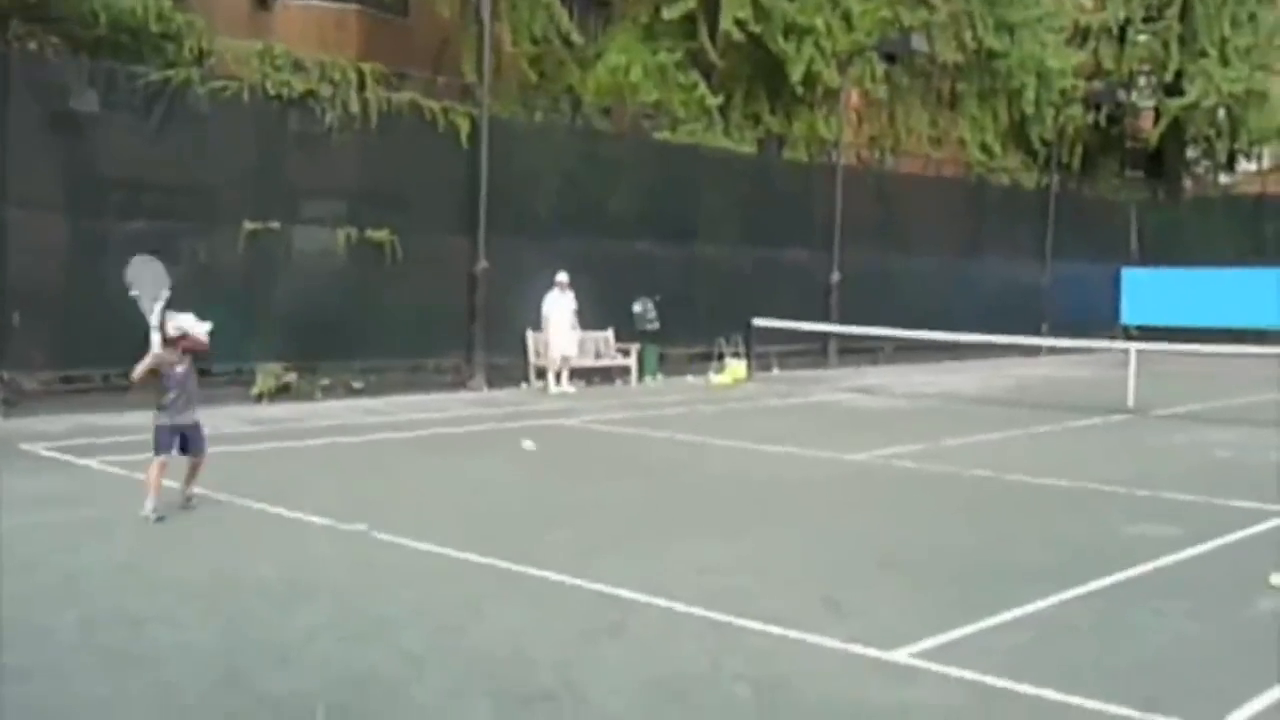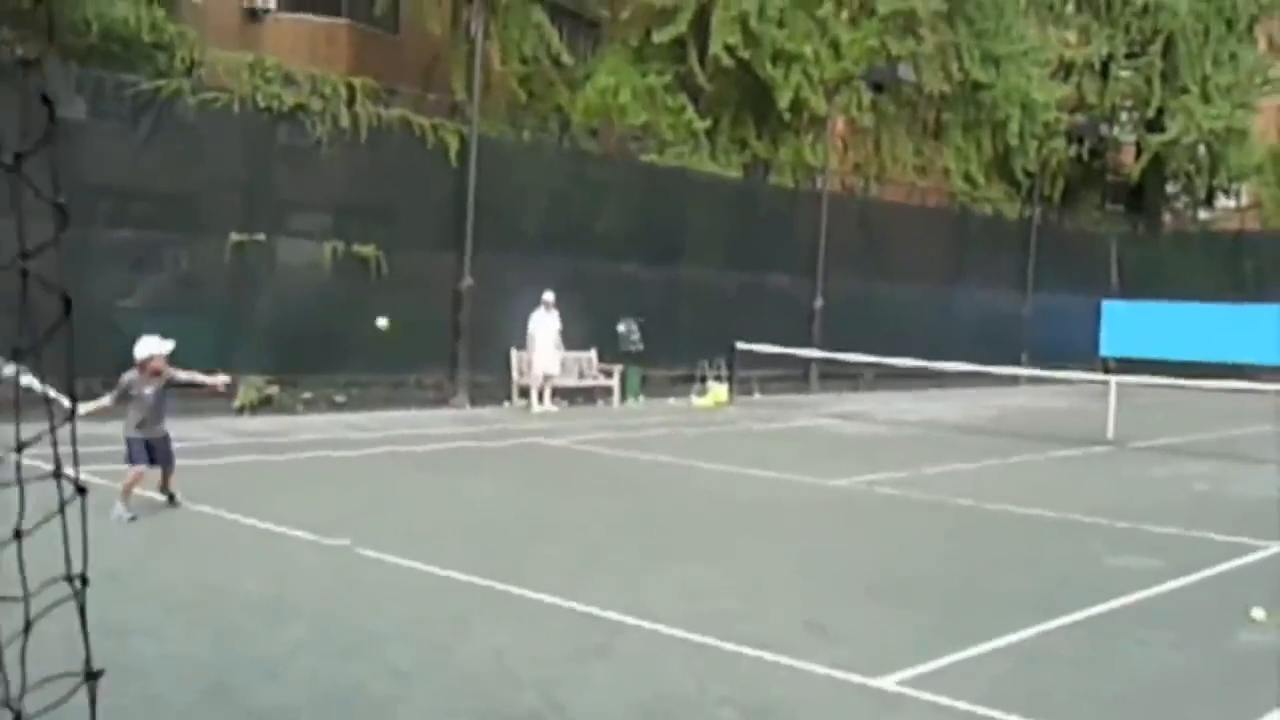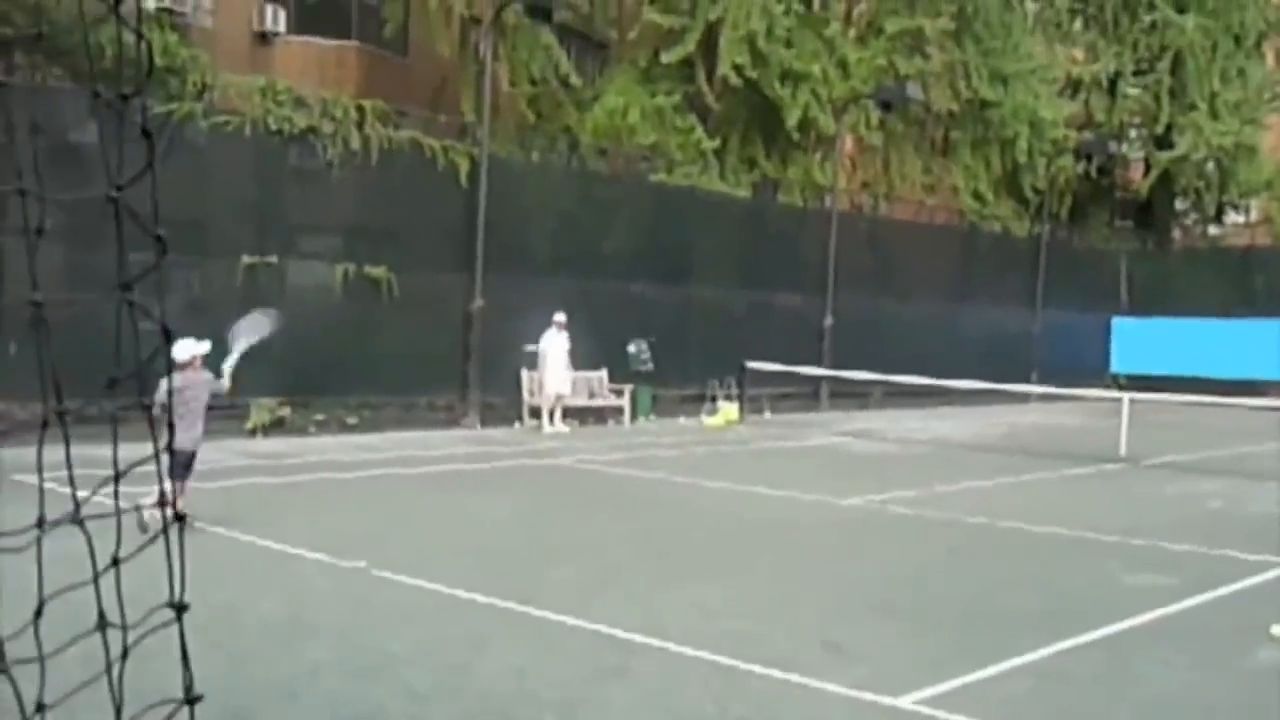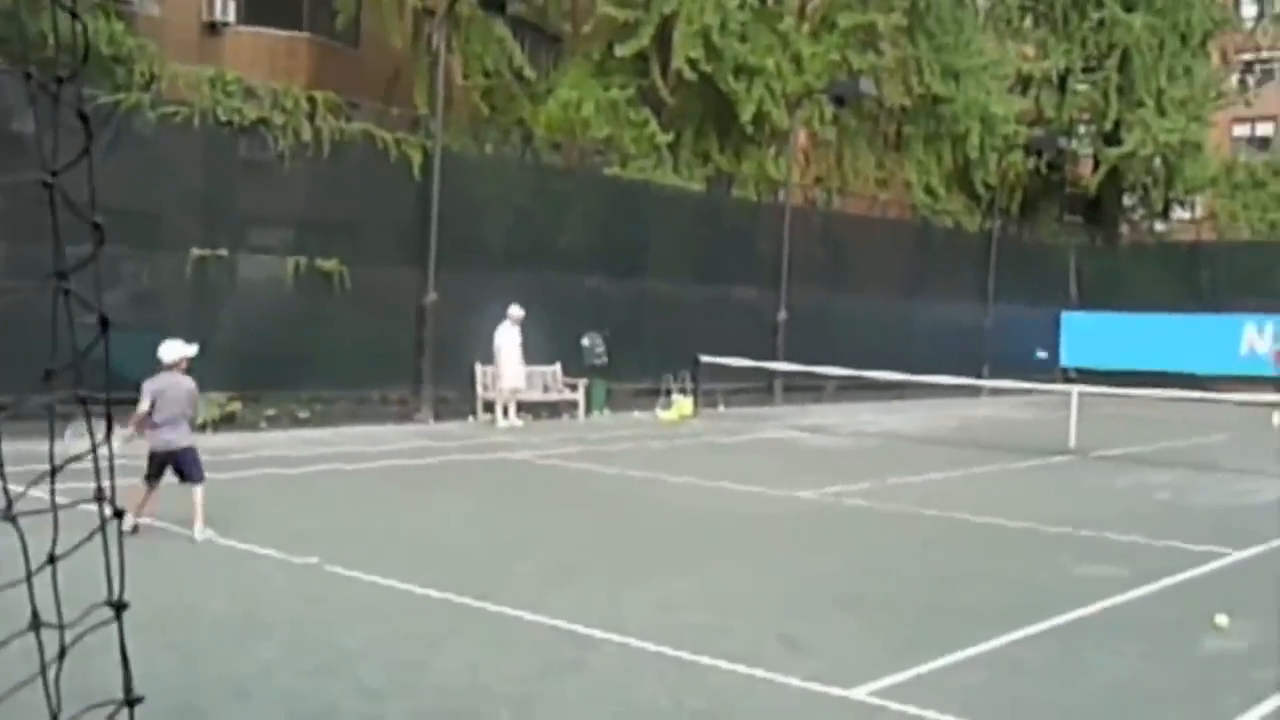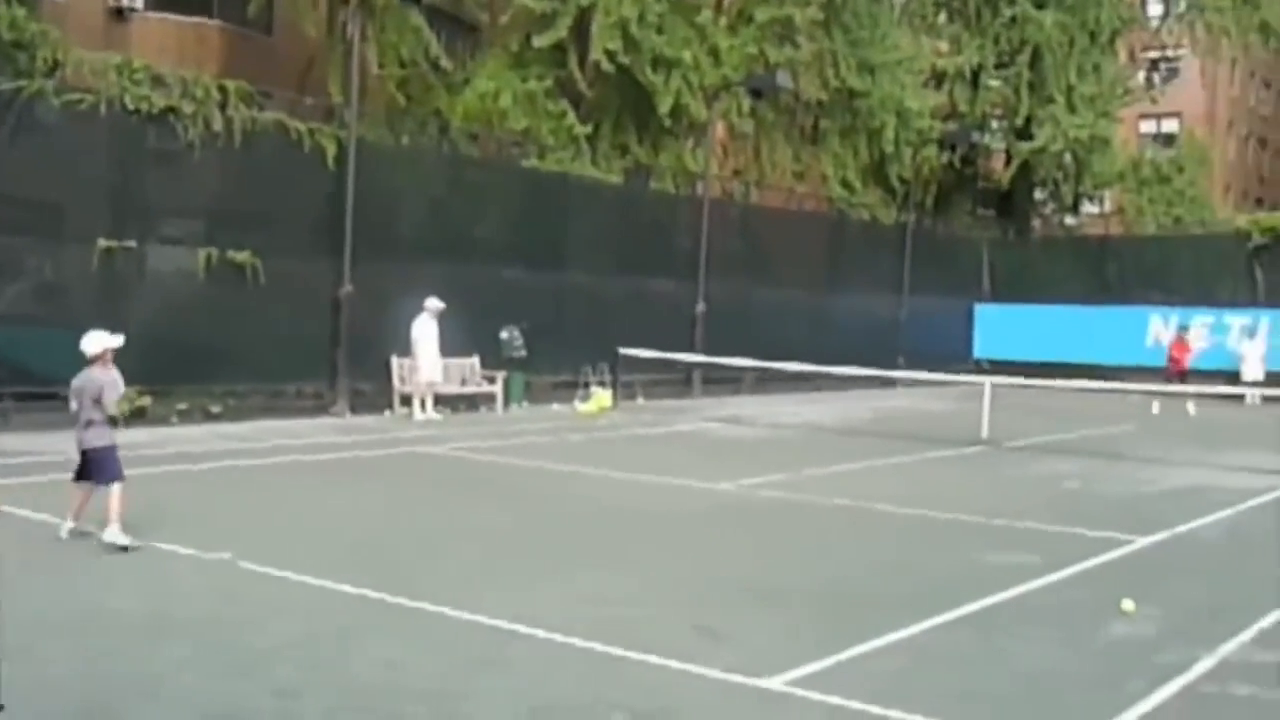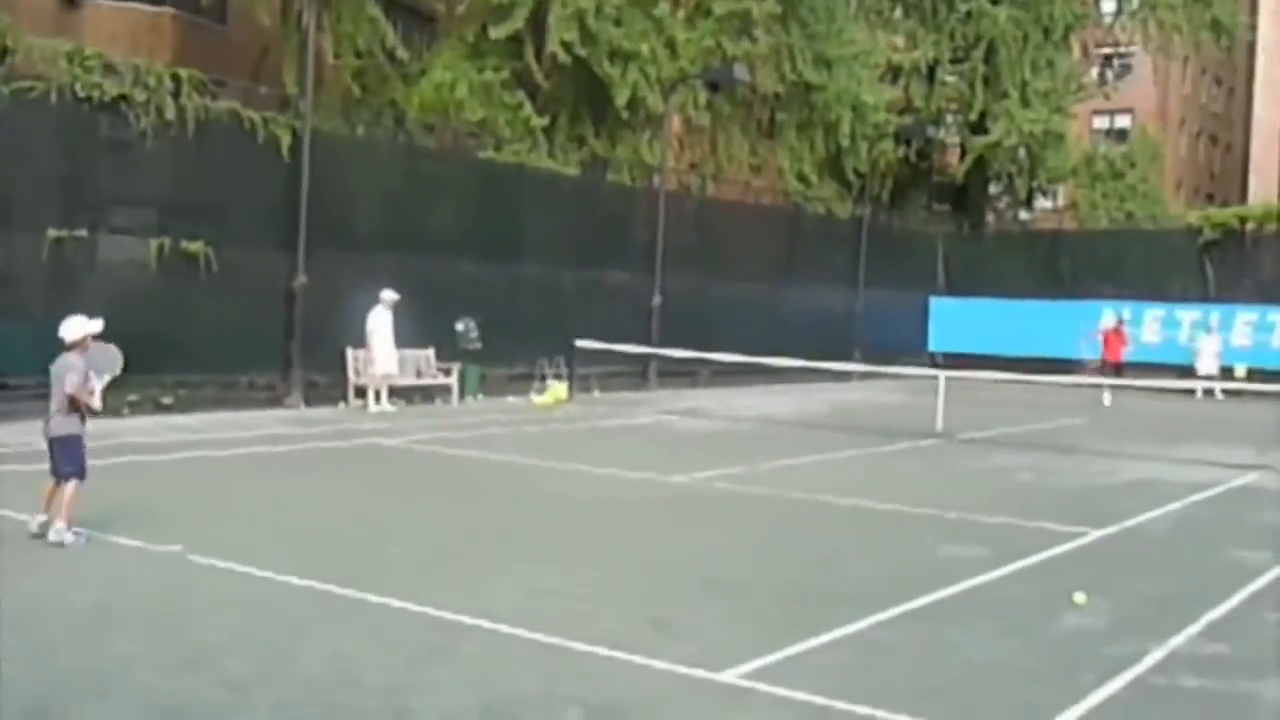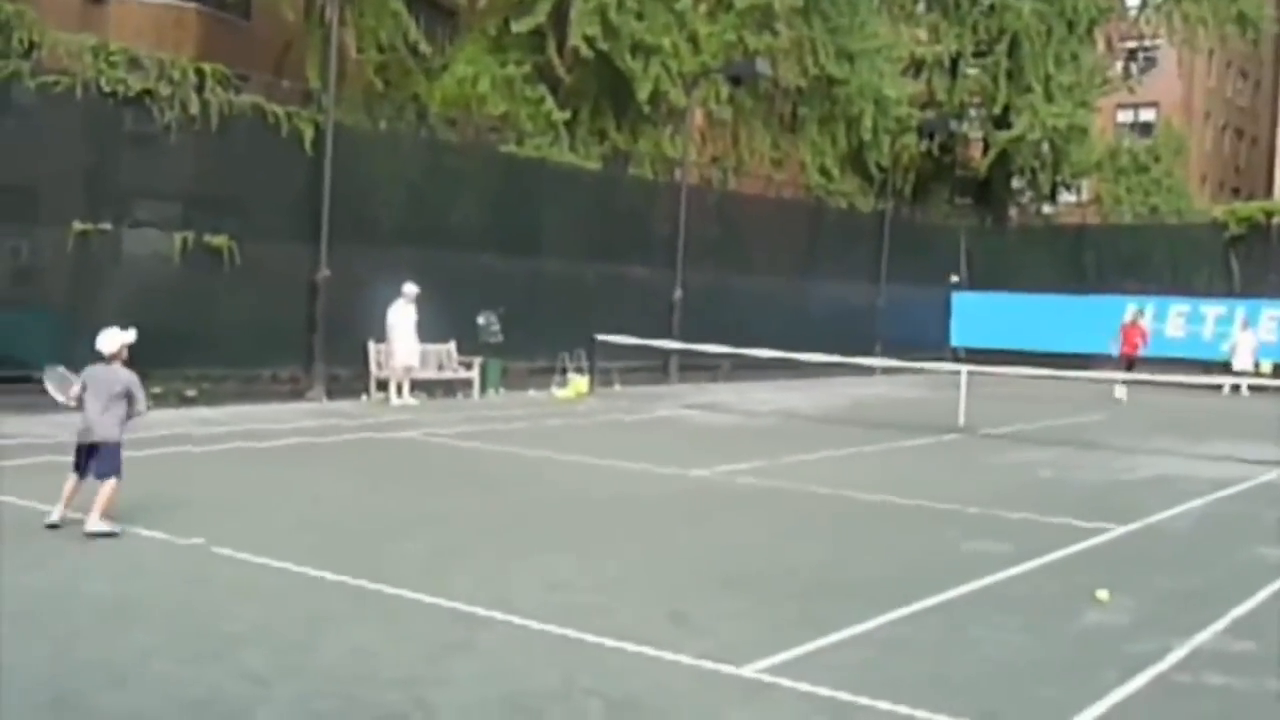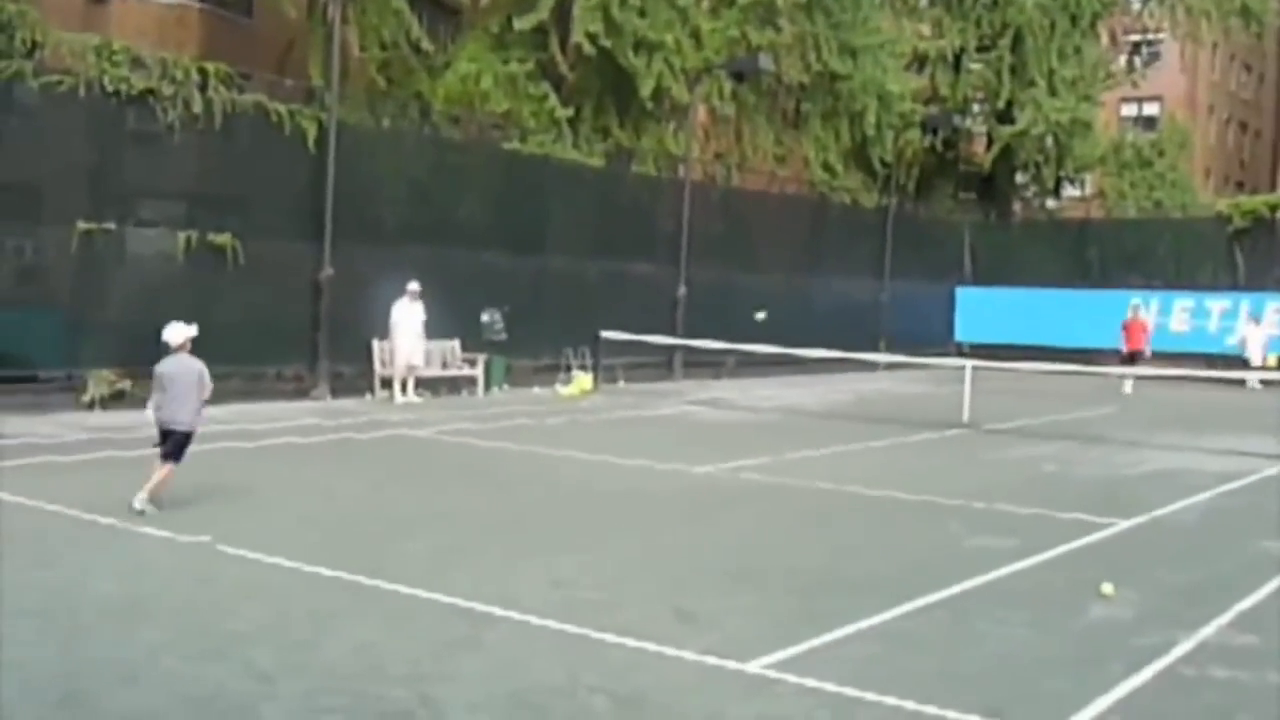
dt=0.4s
person 1, frame 1
left shoulder: (190, 352)
right shoulder: (161, 357)
right elbow: (135, 377)
right wrist: (151, 356)
left hip: (189, 418)
right hip: (165, 419)
left knee: (198, 457)
right knee: (161, 460)
left ankle: (187, 491)
right ankle: (150, 506)
person 1, frame 2
left shoulder: (166, 373)
right shoulder: (130, 380)
left elbow: (188, 376)
right elbow: (112, 399)
left wrist: (212, 380)
right wrist: (86, 407)
left hip: (157, 432)
right hip: (135, 433)
left knee: (168, 465)
right knee: (137, 471)
left ankle: (166, 489)
right ankle: (122, 505)
person 1, frame 3
left shoulder: (168, 381)
right shoulder: (205, 377)
left elbow: (157, 410)
right elbow: (222, 388)
right wrist: (226, 376)
left hip: (174, 440)
right hip: (187, 442)
left knee: (180, 480)
right knee: (175, 484)
left ankle: (177, 511)
right ankle: (147, 506)
person 1, frame 4
left shoulder: (150, 384)
right shoulder: (189, 384)
left elbow: (142, 410)
left wrist: (133, 428)
left hip: (157, 444)
right hip: (182, 442)
left knee: (150, 484)
right knee: (197, 484)
left ankle: (131, 520)
right ankle: (199, 529)
person 1, frame 5
left shoulder: (79, 379)
right shoulder: (105, 379)
left elbow: (74, 407)
right elbow: (112, 411)
right wrist: (117, 403)
left hip: (85, 440)
right hip: (101, 440)
left knee: (86, 483)
right knee: (116, 483)
left ankle: (70, 524)
right ankle: (113, 531)
person 1, frame 6
left shoulder: (60, 362)
right shoulder: (76, 363)
right elbow: (71, 391)
left wrist: (91, 393)
right wrist: (91, 403)
left hip: (55, 427)
right hip: (68, 429)
left knee: (59, 476)
right knee: (74, 478)
left ankle: (42, 521)
right ankle: (59, 528)
person 1, frame 7
left shoulder: (89, 371)
right shoulder: (129, 377)
left elbow: (74, 394)
right elbow: (140, 408)
right wrist: (124, 416)
left hip: (86, 433)
right hip: (109, 435)
left knee: (78, 473)
right knee: (111, 478)
left ankle: (57, 513)
right ankle: (94, 521)
person 1, frame 8
left shoulder: (160, 367)
right shoulder: (198, 365)
left elbow: (155, 397)
right elbow: (205, 395)
right wrist: (196, 412)
left hip: (164, 420)
right hip: (185, 422)
left knee: (165, 455)
right knee: (169, 462)
left ankle: (150, 496)
right ankle: (143, 499)
